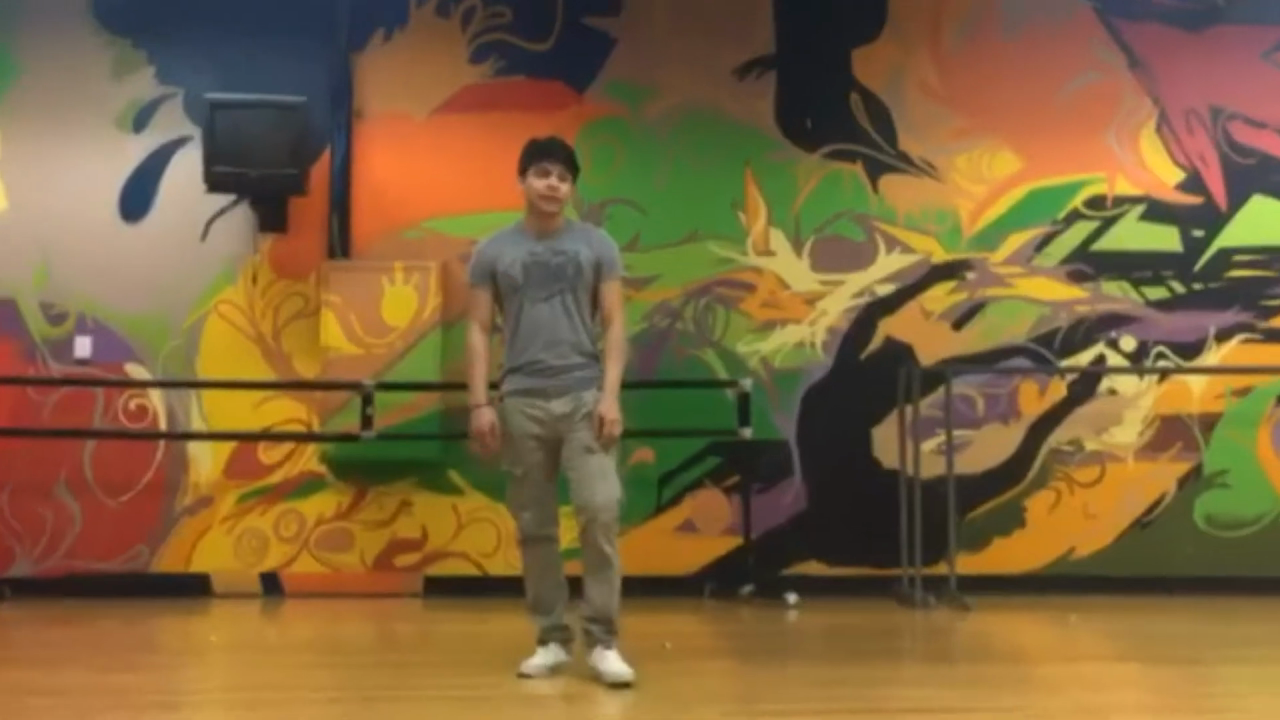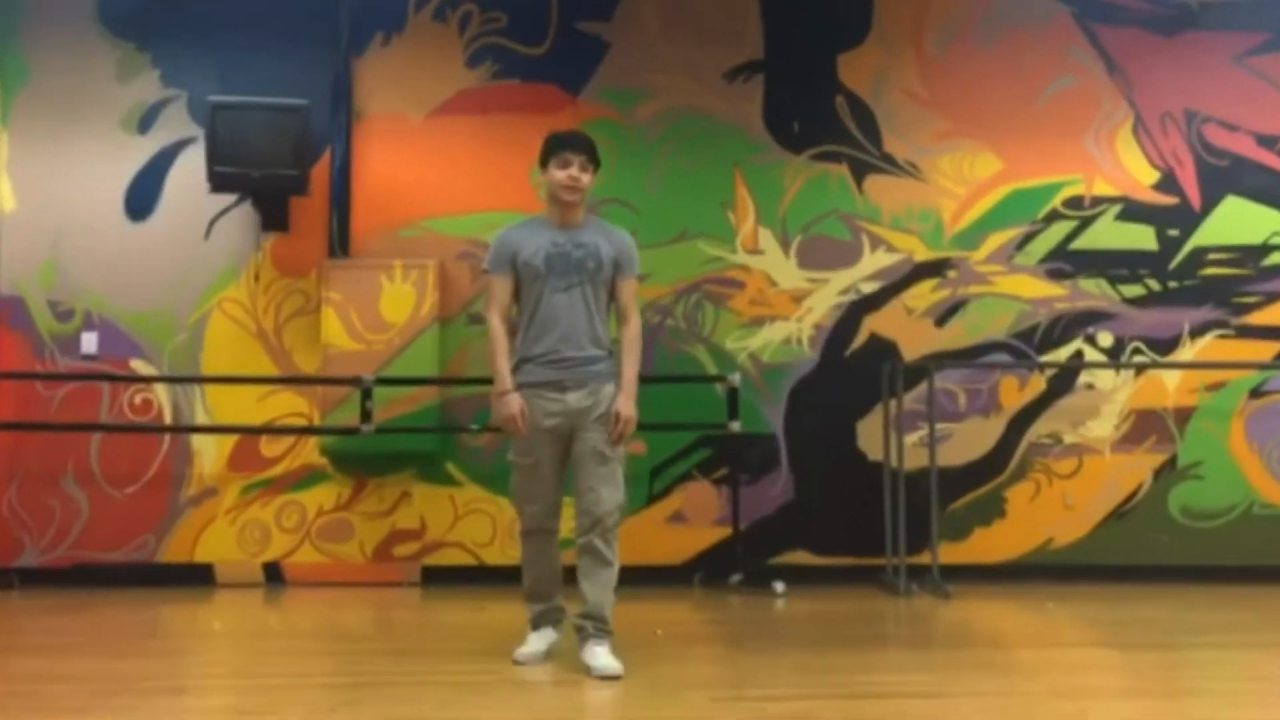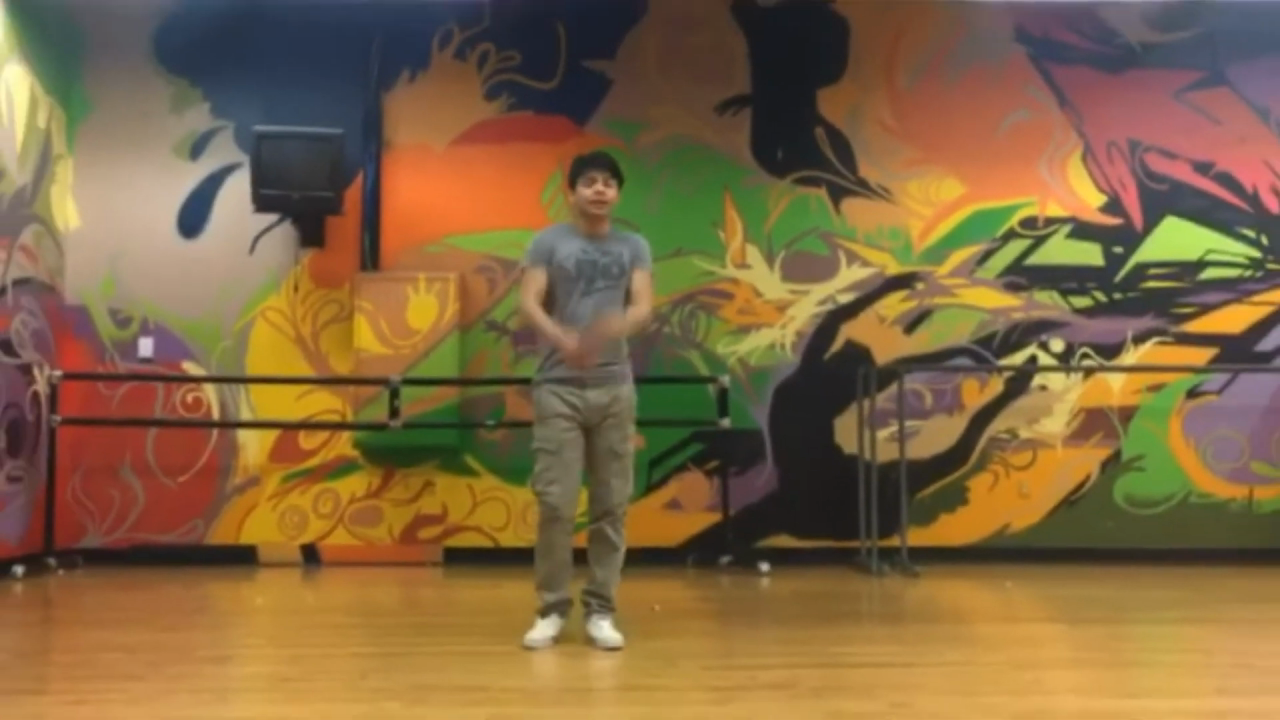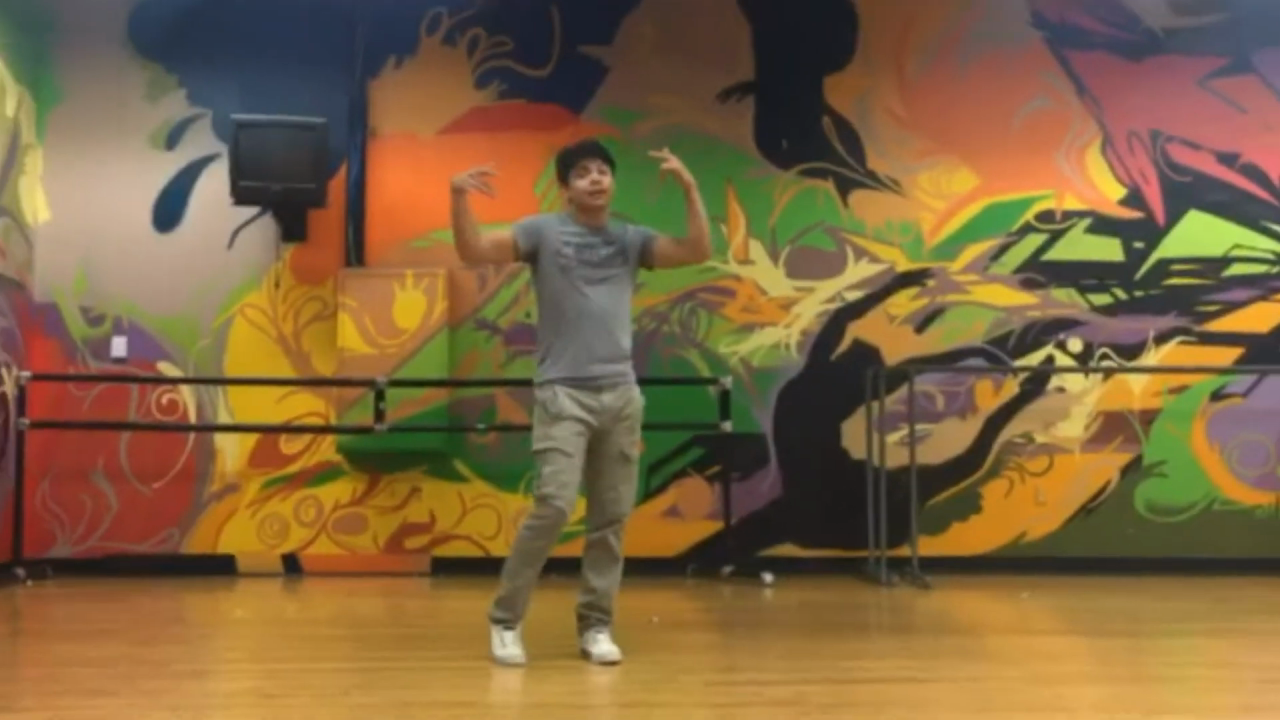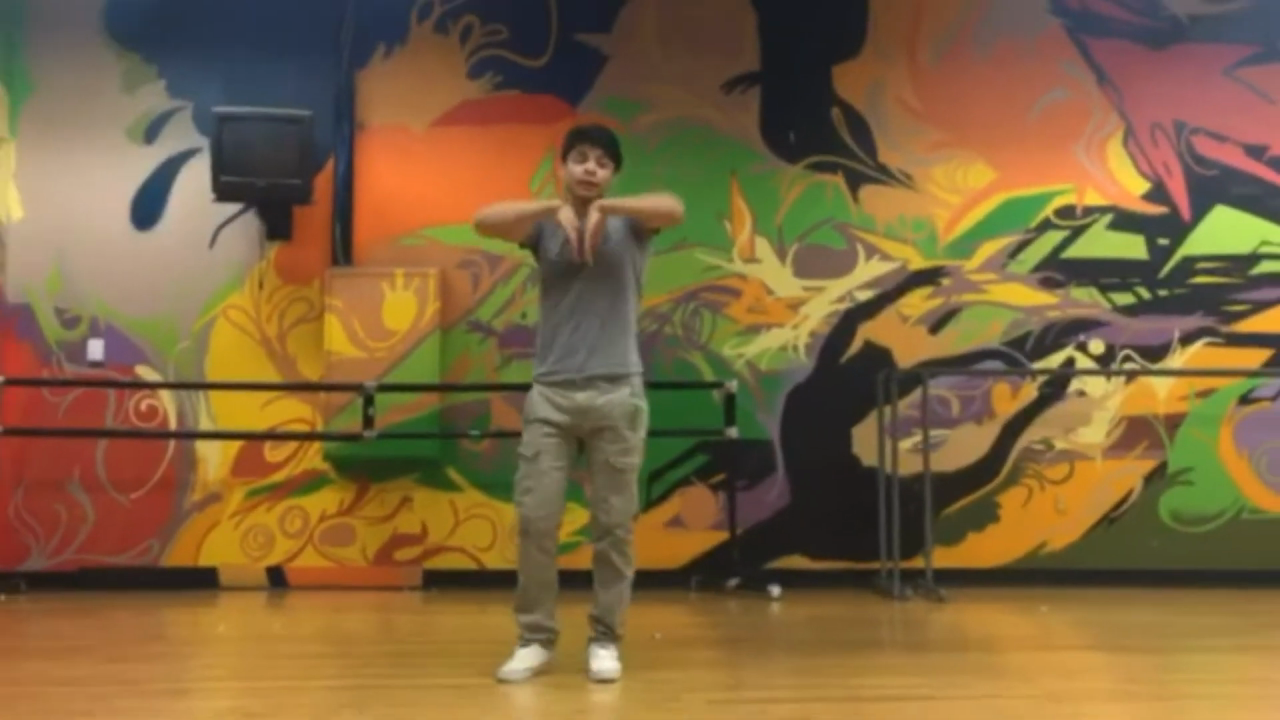
dt=0.4s
person 1, frame 1
left shoulder: (598, 246)
right shoulder: (492, 252)
left elbow: (613, 325)
right elbow: (479, 330)
left wrist: (610, 395)
right wrist: (480, 402)
left hip: (584, 398)
right hip: (521, 402)
left knee: (600, 509)
right knee: (534, 525)
left ankle: (602, 638)
right ankle: (552, 638)
person 1, frame 2
left shoulder: (616, 242)
right shoulder: (512, 241)
left elbow: (630, 322)
right elbow: (496, 319)
left wrist: (628, 392)
right wrist: (505, 389)
left hip: (599, 393)
right hip: (534, 393)
left knee: (600, 515)
right knee: (537, 517)
left ankle: (595, 634)
right ankle: (546, 619)
person 1, frame 3
left shoulder: (634, 247)
right shoulder: (547, 243)
left elbow: (645, 303)
right elbow: (529, 304)
left wrist: (622, 323)
right wrist: (558, 338)
left hip: (615, 389)
right hip: (557, 390)
left knee: (611, 505)
right knee: (556, 502)
left ankle: (601, 609)
right ankle: (552, 607)
person 1, frame 4
left shoulder: (632, 237)
right shoulder: (542, 232)
left elbow: (697, 253)
right elbow: (472, 253)
left wrist: (688, 187)
right wrist: (459, 198)
left hip: (621, 393)
right hip: (561, 392)
left knee: (611, 513)
right knee: (553, 505)
left ankle: (595, 622)
right ankle: (505, 617)
person 1, frame 5
left shoulder: (627, 220)
right shoulder: (548, 224)
left elbow: (673, 209)
right elbow: (484, 220)
left wrist: (605, 208)
right wrist: (554, 206)
left hip: (618, 393)
right hip: (551, 393)
left knee: (615, 521)
right knee: (536, 516)
left ankle: (605, 637)
right ankle: (535, 637)
